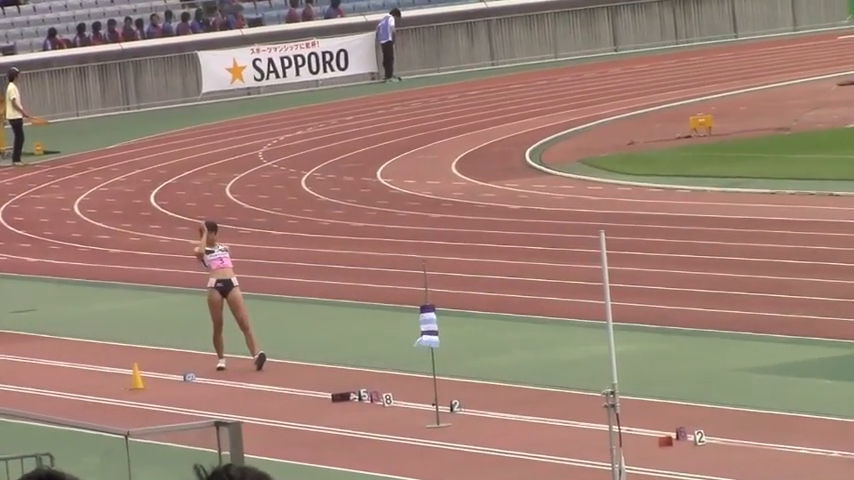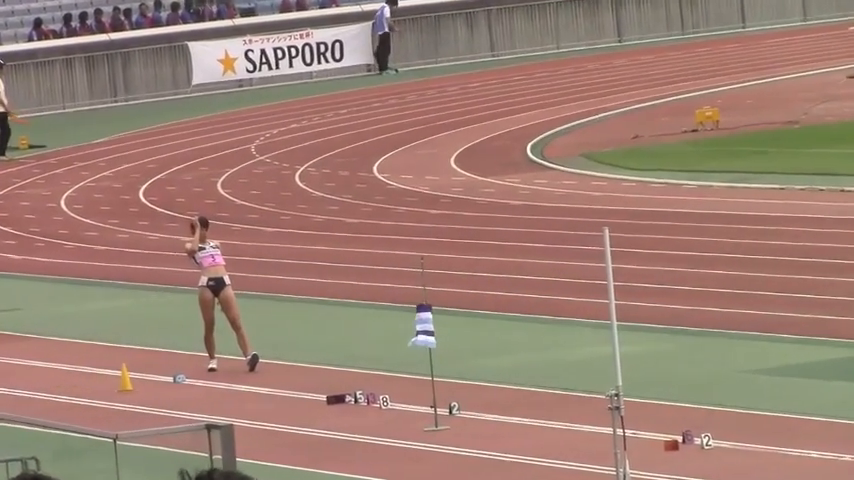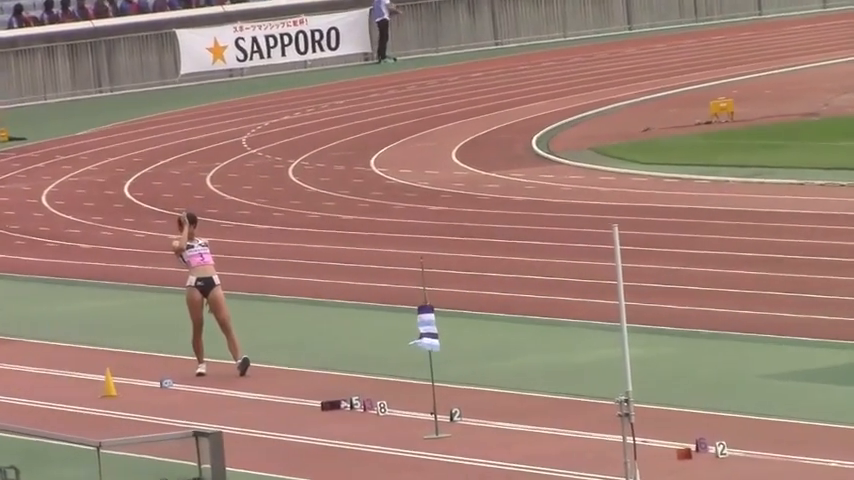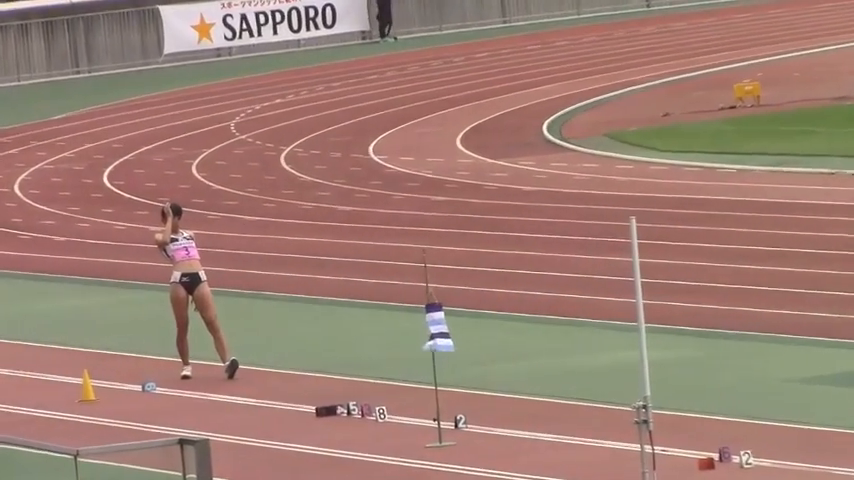
dt=0.3s
person 1, frame 1
left shoulder: (225, 248)
right shoulder: (200, 250)
right elbow: (200, 252)
right wrist: (204, 233)
left hip: (231, 283)
right hip: (215, 285)
left knee: (244, 323)
right knee: (217, 325)
left ankle: (256, 355)
right ankle: (221, 358)
person 1, frame 2
left shoulder: (216, 244)
right shoulder: (190, 246)
right elbow: (193, 249)
right wrist: (197, 230)
left hip: (223, 282)
right hip: (206, 284)
left knee: (236, 323)
right knee: (209, 325)
left ankle: (249, 355)
right ankle: (212, 359)
person 1, frame 3
left shoulder: (204, 242)
right shoulder: (177, 244)
right elbow: (181, 247)
right wrist: (185, 226)
left hip: (213, 282)
right hip: (194, 284)
left knee: (226, 325)
right knee: (197, 327)
left ankle: (239, 359)
right ankle: (201, 363)
person 1, frame 4
left shoulder: (189, 235)
right shoulder: (160, 237)
right elbow: (164, 240)
right wrist: (169, 218)
left hip: (199, 278)
right hip: (179, 280)
left knee: (213, 324)
right knee: (182, 327)
left ankle: (227, 361)
right ankle: (186, 366)
